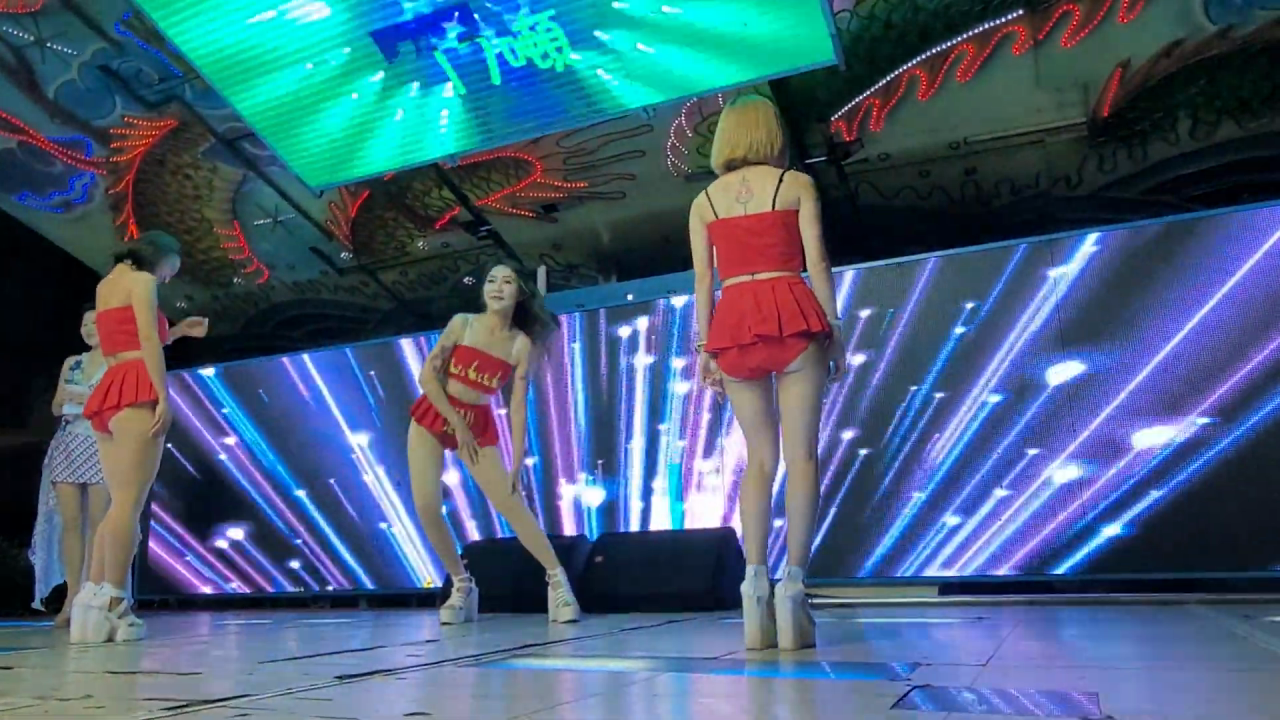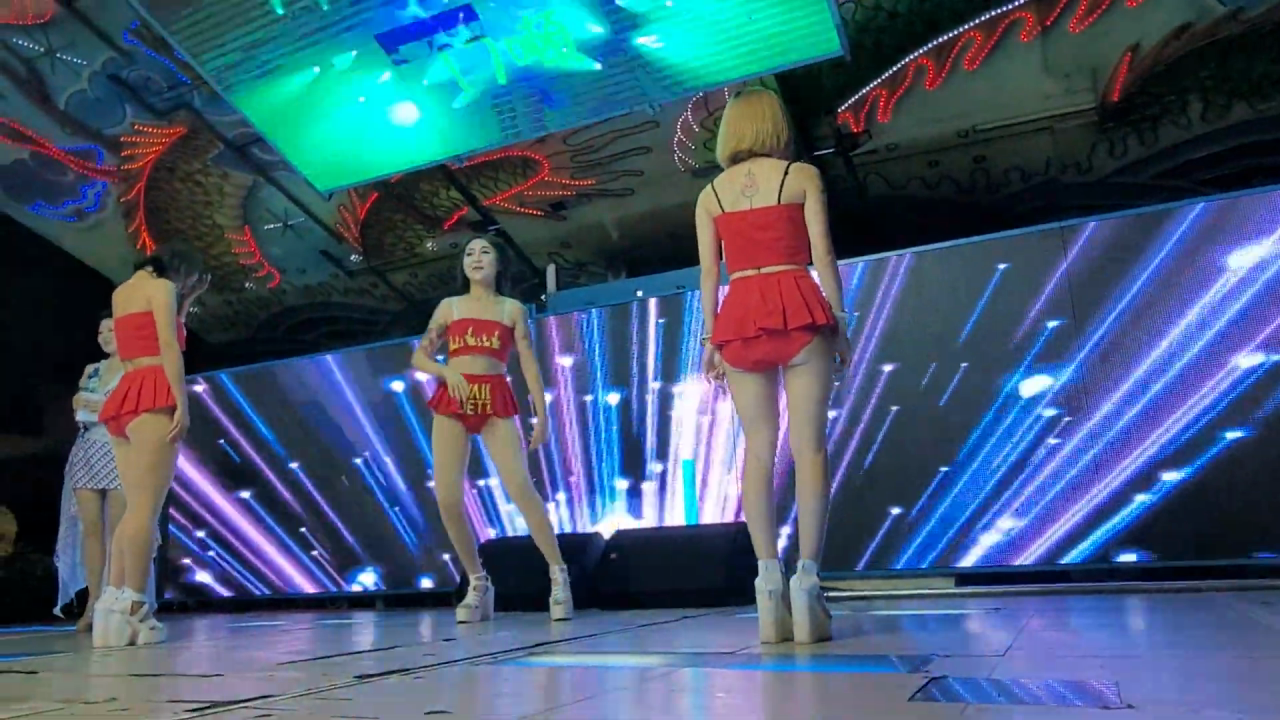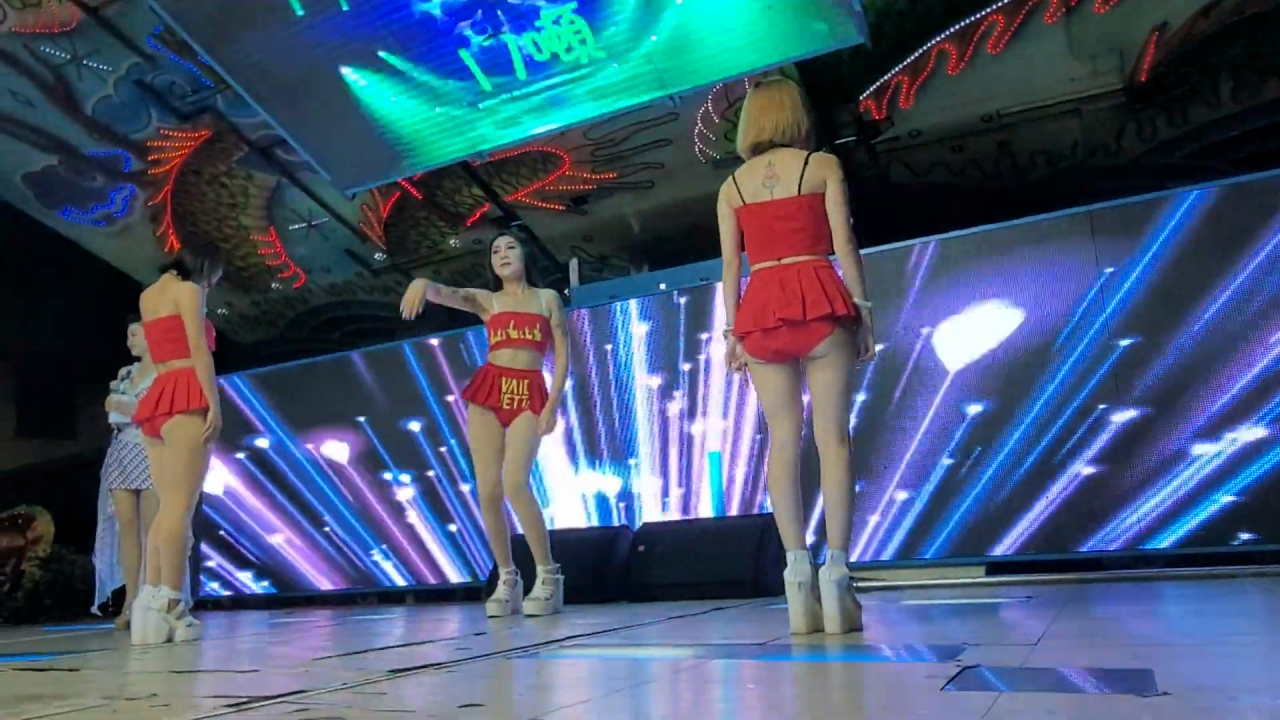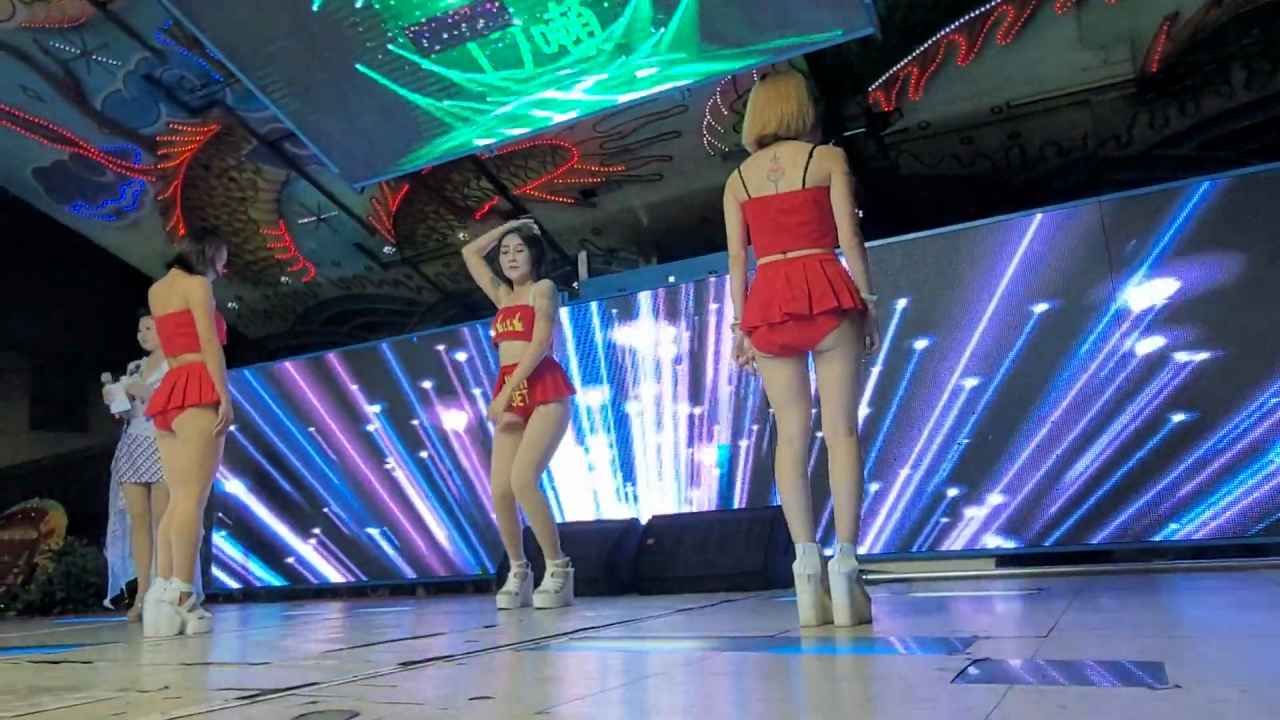
dt=0.4s
person 1, frame 1
left shoulder: (705, 200)
right shoulder: (797, 184)
left elbow: (703, 280)
right elbow: (817, 262)
left wrist: (704, 347)
right wrist: (834, 329)
left hip: (733, 324)
right hip: (790, 316)
left knee: (760, 457)
right knee: (798, 453)
left ankle: (757, 584)
right ankle: (791, 586)
person 1, frame 2
left shoulder: (711, 193)
right shoulder: (803, 175)
left elbow: (709, 272)
right elbow: (823, 254)
left wrist: (710, 339)
right wrist: (840, 321)
left hip: (740, 317)
right hip: (797, 310)
left knee: (758, 450)
right knee: (808, 446)
left ankle: (768, 581)
right ankle: (806, 578)
person 1, frame 3
left shoulder: (731, 185)
right shoulder: (823, 165)
left elbow: (730, 264)
right elbow: (844, 244)
left wrist: (732, 331)
right wrist: (863, 311)
left hip: (761, 309)
right hip: (817, 299)
left knee: (783, 441)
right knee: (832, 437)
left ankle: (798, 571)
right ankle: (835, 570)
person 1, frame 4
left shoulder: (738, 178)
right shoulder: (829, 157)
left elbow: (737, 259)
right elbow: (849, 237)
left wrist: (741, 324)
right wrist: (869, 304)
left hip: (769, 303)
right hip: (825, 294)
left knee: (792, 434)
right knee: (841, 429)
left ankle: (808, 566)
right ankle: (845, 562)
person 2, frame 1
left shoulder: (107, 283)
right shoulder: (141, 280)
right elbow: (148, 343)
left wrist: (179, 330)
right wrist: (163, 396)
left hip: (109, 393)
right hip: (136, 393)
left knee: (120, 502)
right knee: (129, 502)
left ankle: (92, 598)
right ankle: (111, 605)
person 2, frame 2
left shoulder: (123, 291)
right shoulder: (161, 286)
right elbow: (169, 346)
left wrist: (187, 300)
right wrist: (182, 402)
left hip: (124, 398)
right hip: (153, 397)
left knee: (135, 507)
right knee: (146, 506)
left ankle: (114, 604)
right ankle: (134, 608)
person 2, frame 3
left shoulder: (149, 294)
right shoulder: (187, 290)
right elbow: (199, 349)
right wrist: (214, 403)
left hip: (157, 401)
right hip: (185, 399)
left knee: (167, 507)
right knee: (180, 506)
left ankle: (151, 601)
right ankle: (169, 606)
person 2, frame 4
left shoulder: (158, 289)
right shoulder: (196, 284)
right elbow: (209, 342)
right wrist: (225, 396)
left hip: (169, 394)
right hip: (197, 392)
left knee: (178, 500)
right knee: (192, 498)
left ankle: (162, 594)
right ankle: (181, 599)
person 3, frame 1
left shoulder: (522, 344)
right shoulder: (461, 324)
left elbow: (519, 404)
right elbow: (428, 376)
left wrist: (517, 460)
right wrist: (456, 421)
left hip: (478, 424)
right hip: (433, 416)
left knee: (509, 503)
right knee: (426, 504)
left ankle: (557, 578)
right ankle: (462, 586)
person 3, frame 2
left shoulder: (514, 308)
right shoulder: (450, 306)
left elbow: (529, 363)
right elbow: (421, 355)
left wrist: (541, 415)
right wrist: (446, 373)
left hip: (497, 402)
right hip: (450, 402)
left knee: (520, 487)
right knee: (447, 497)
left ankle: (558, 575)
right ankle: (477, 583)
person 3, frame 3
left shoulder: (546, 298)
right shoulder: (484, 299)
left elbow: (562, 353)
right elbow: (441, 292)
left wrist: (554, 401)
right wrist: (421, 285)
left hip: (531, 395)
right hip: (487, 394)
left knee: (514, 483)
right knee: (487, 490)
left ankle: (548, 577)
right ankle: (507, 578)
person 3, frame 4
left shoulder: (543, 289)
right shoulder: (502, 296)
left elbow: (540, 342)
right elbow: (470, 253)
left wrist: (506, 390)
right wrist: (504, 230)
left hip: (546, 393)
right hip: (511, 398)
left knee: (523, 480)
right knee: (500, 491)
left ankle: (558, 571)
right ankle: (519, 572)
person 4, frame 1
right shoulder: (72, 364)
right elbow: (57, 408)
left wrist: (90, 399)
right wrist: (66, 398)
left hip: (97, 449)
right hip: (67, 447)
left knee: (91, 524)
right knee: (70, 522)
right ankle: (72, 595)
person 4, frame 2
right shoulder: (91, 371)
right wrist: (78, 406)
right hip: (87, 453)
left knee: (117, 528)
right knee: (90, 527)
right ankle: (93, 601)
person 4, frame 3
right shoulder: (124, 373)
left wrist: (138, 410)
right wrist: (112, 408)
left hip: (151, 452)
right hip: (121, 454)
left knee: (151, 527)
right knee: (125, 526)
right ankle: (130, 600)
person 4, frame 4
right shoulder: (134, 367)
left wrist: (148, 391)
right wrist: (115, 399)
right hip: (132, 448)
left knee: (162, 520)
right knee: (137, 519)
right ankle: (142, 592)
